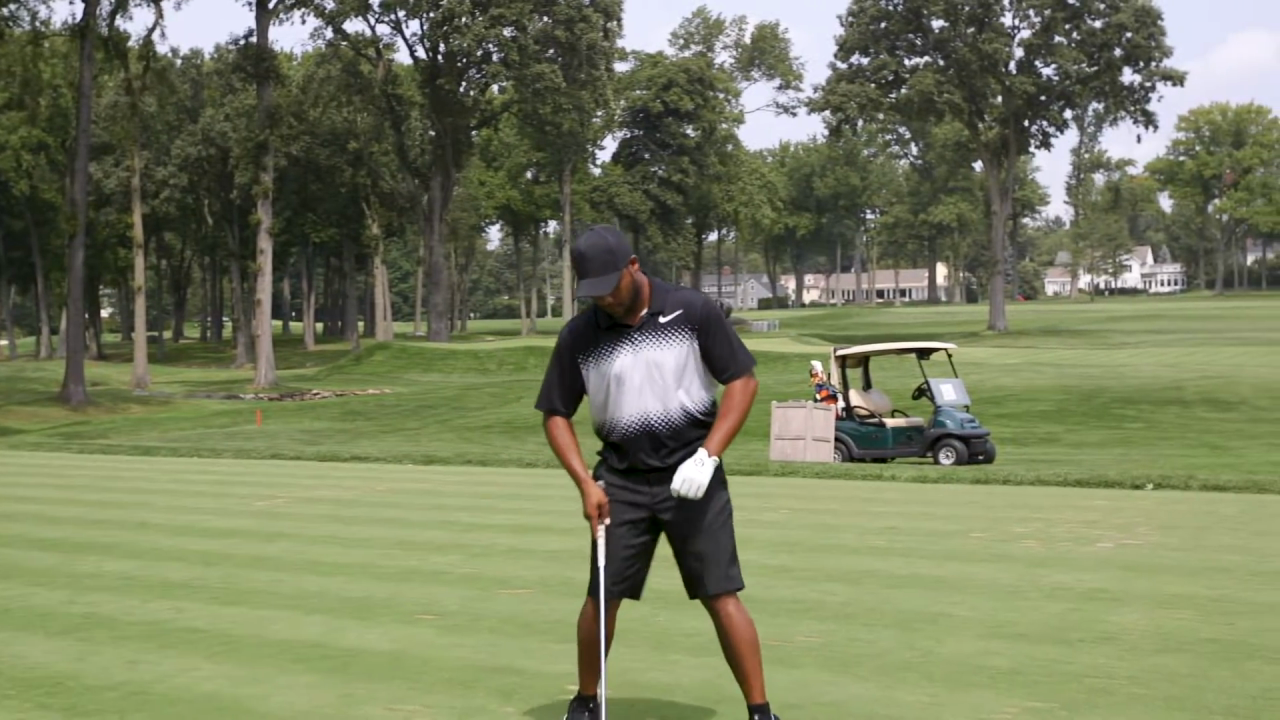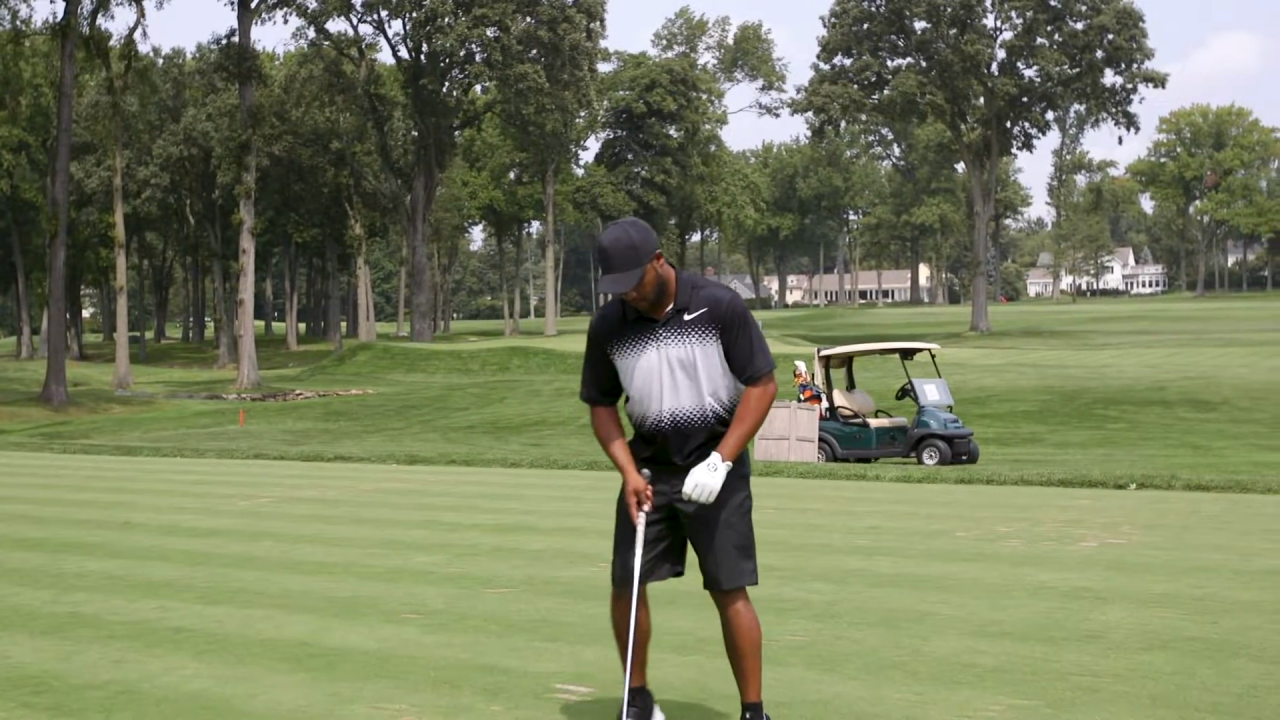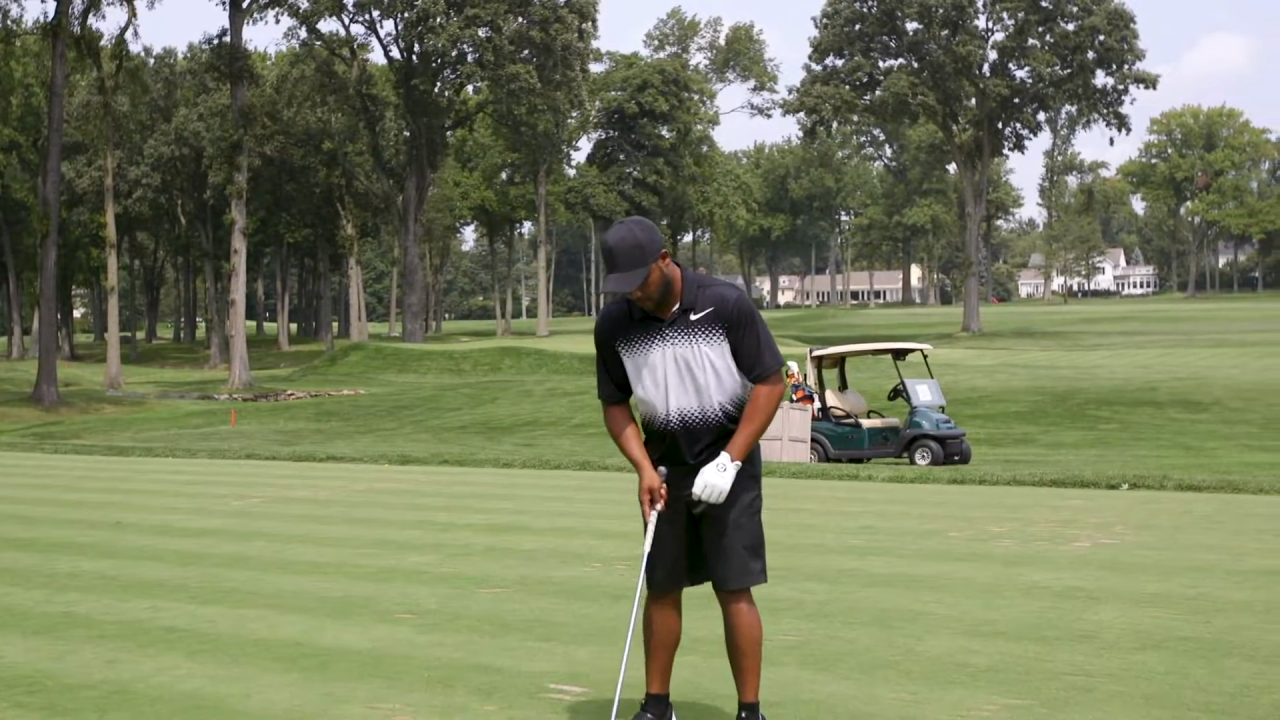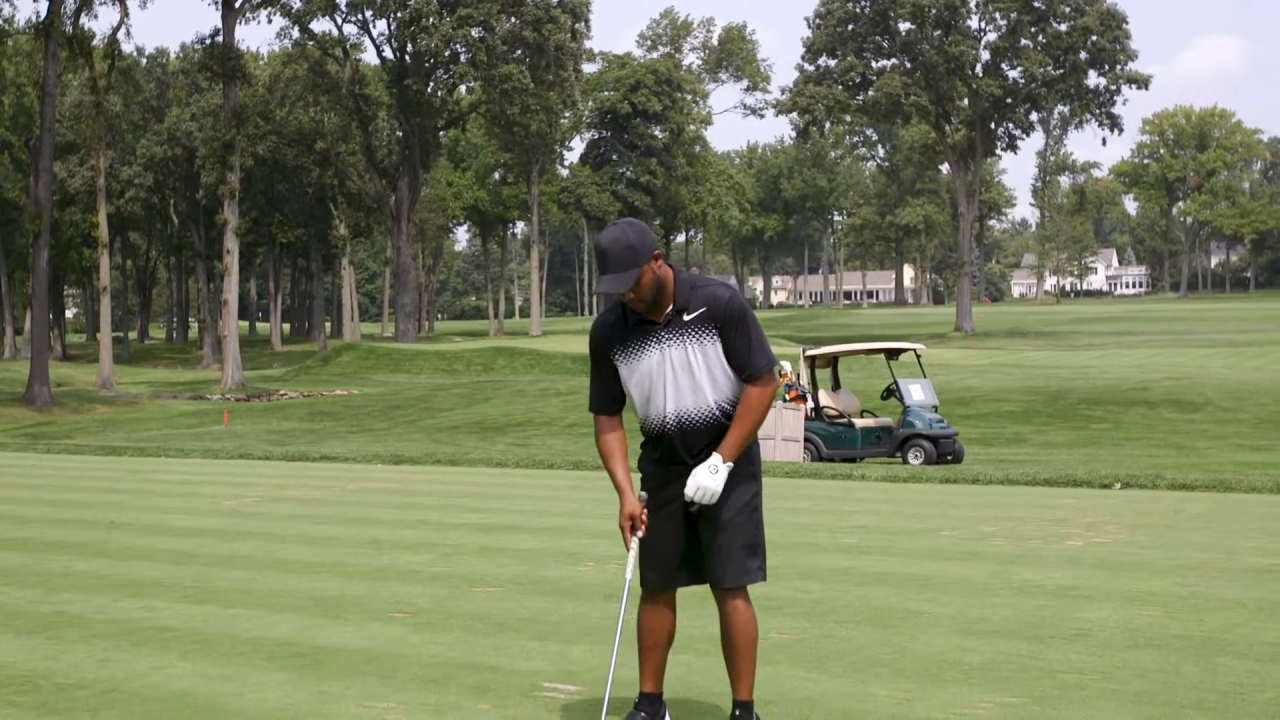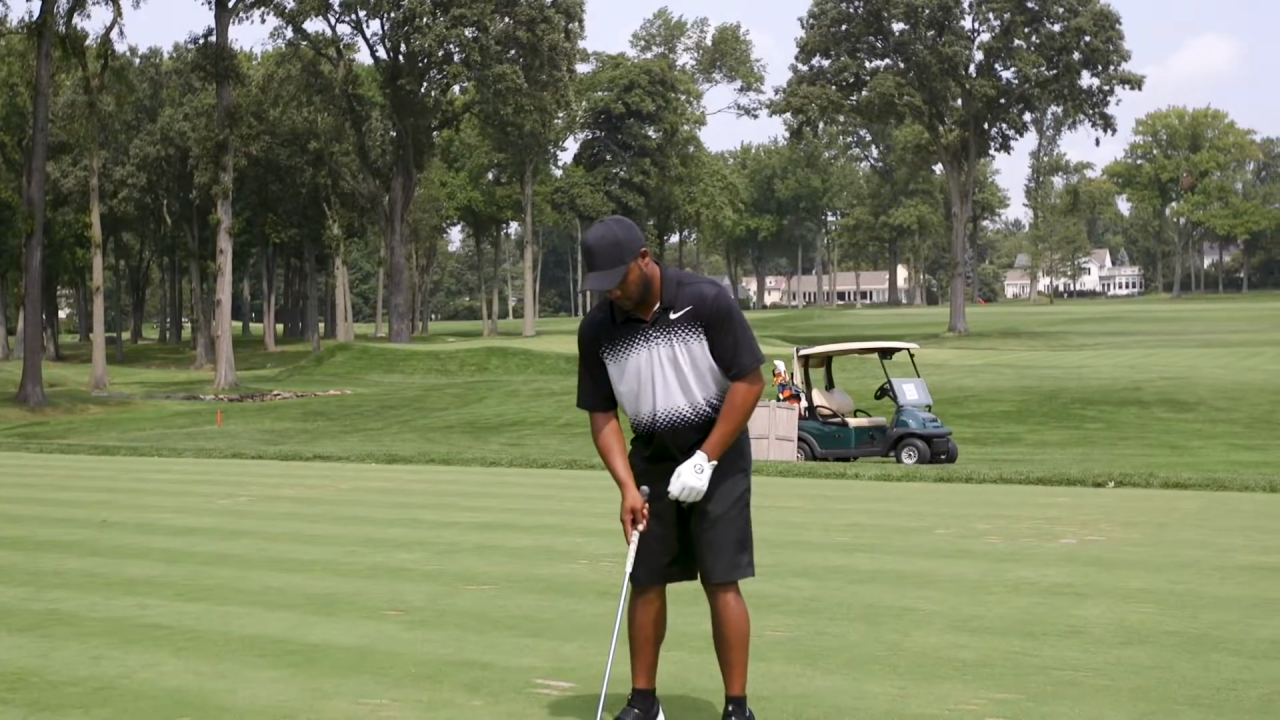
dt=0.4s
person 1, frame 1
left shoulder: (693, 310)
right shoulder: (578, 336)
left elbow: (743, 381)
right elbow: (556, 415)
left wrist: (707, 456)
right wrist: (585, 483)
left hip: (691, 474)
right hip: (621, 478)
left knee: (720, 595)
right knee: (601, 597)
person 1, frame 2
left shoulder: (721, 306)
right shoulder: (607, 325)
left elbow: (762, 385)
right elbow: (602, 406)
left wrist: (719, 462)
right wrist: (629, 472)
left hip: (715, 466)
right hip: (649, 468)
left knee: (729, 590)
right knee: (626, 585)
person 1, frame 3
left shoulder: (727, 304)
right shoulder: (613, 324)
left elbow: (771, 382)
right elbow: (615, 404)
left wrist: (728, 461)
right wrist: (644, 469)
left hip: (726, 463)
right hip: (665, 467)
left knee: (733, 589)
right knee: (662, 589)
person 1, frame 4
left shoulder: (720, 303)
right shoulder: (608, 331)
left elbow: (762, 383)
right elbow: (607, 417)
left wrist: (720, 462)
right wrist: (626, 494)
left hip: (726, 459)
right hip: (662, 464)
left knee: (729, 587)
right knee: (656, 587)
person 1, frame 5
left shoulder: (708, 300)
right shoulder: (596, 329)
left elbow: (749, 381)
right elbow: (602, 414)
left wrist: (705, 460)
right wrist: (627, 487)
left hip: (717, 452)
right hip: (651, 458)
left knee: (721, 582)
right knee: (645, 582)
